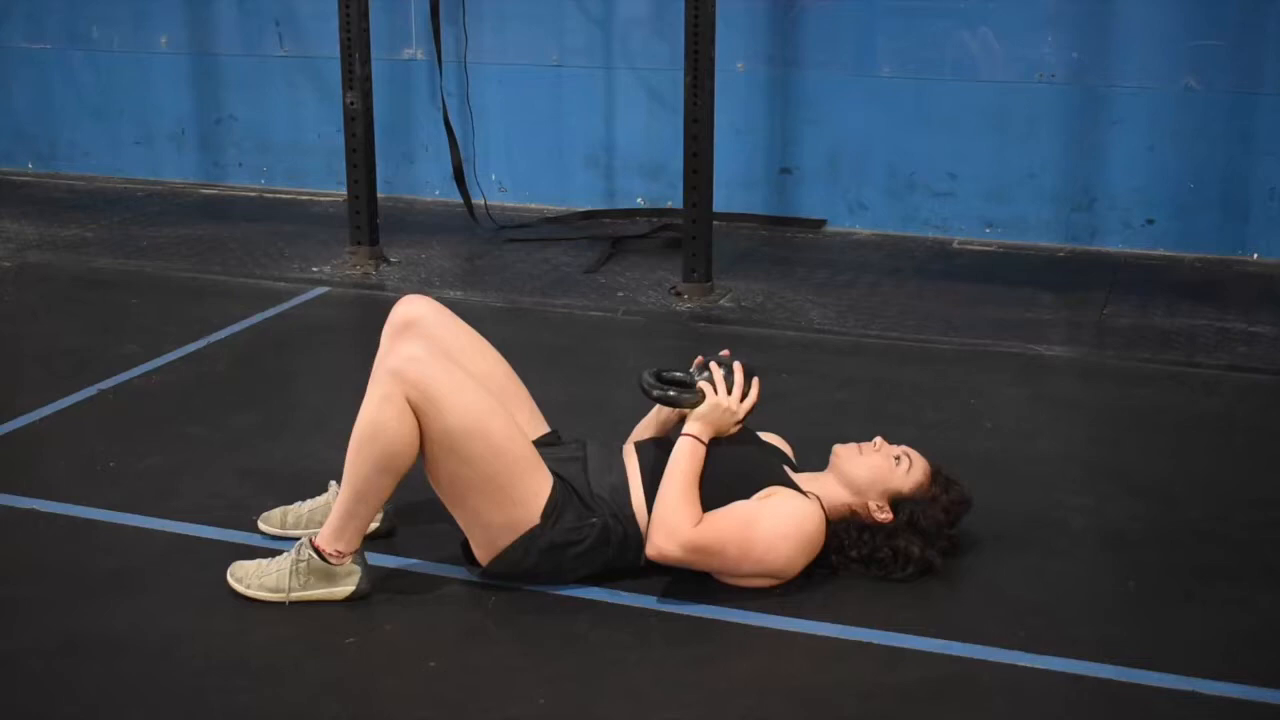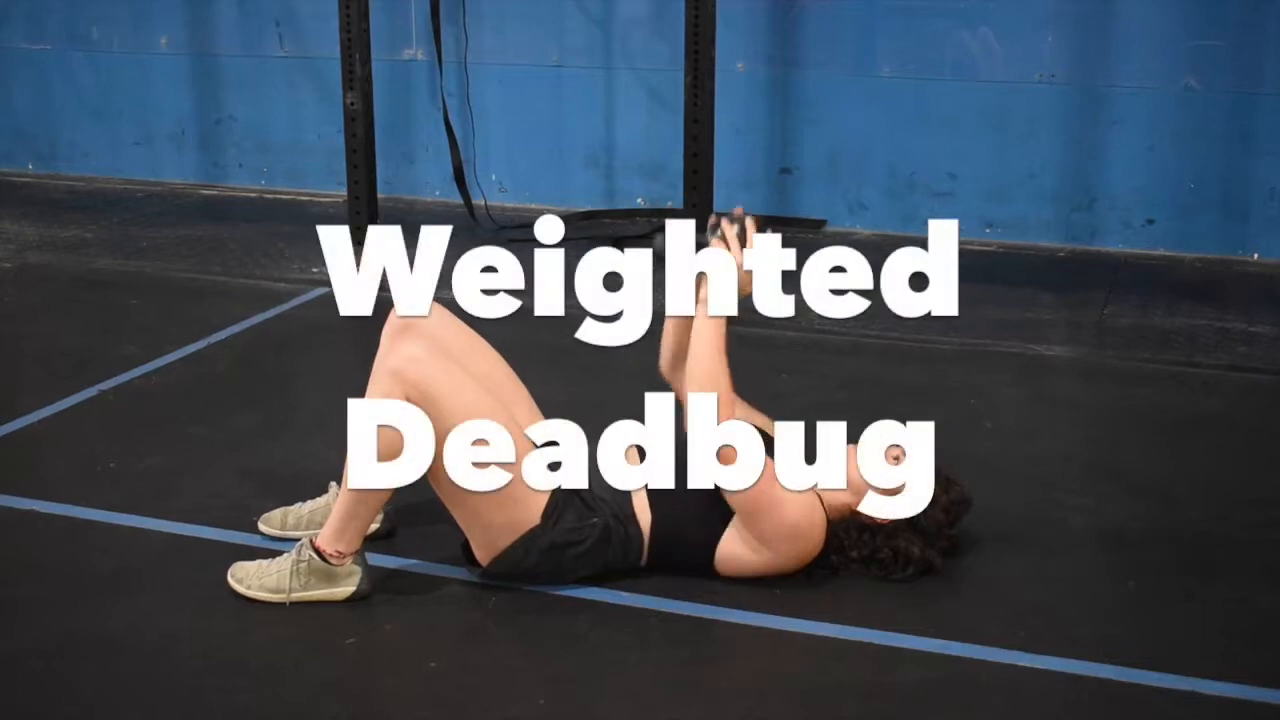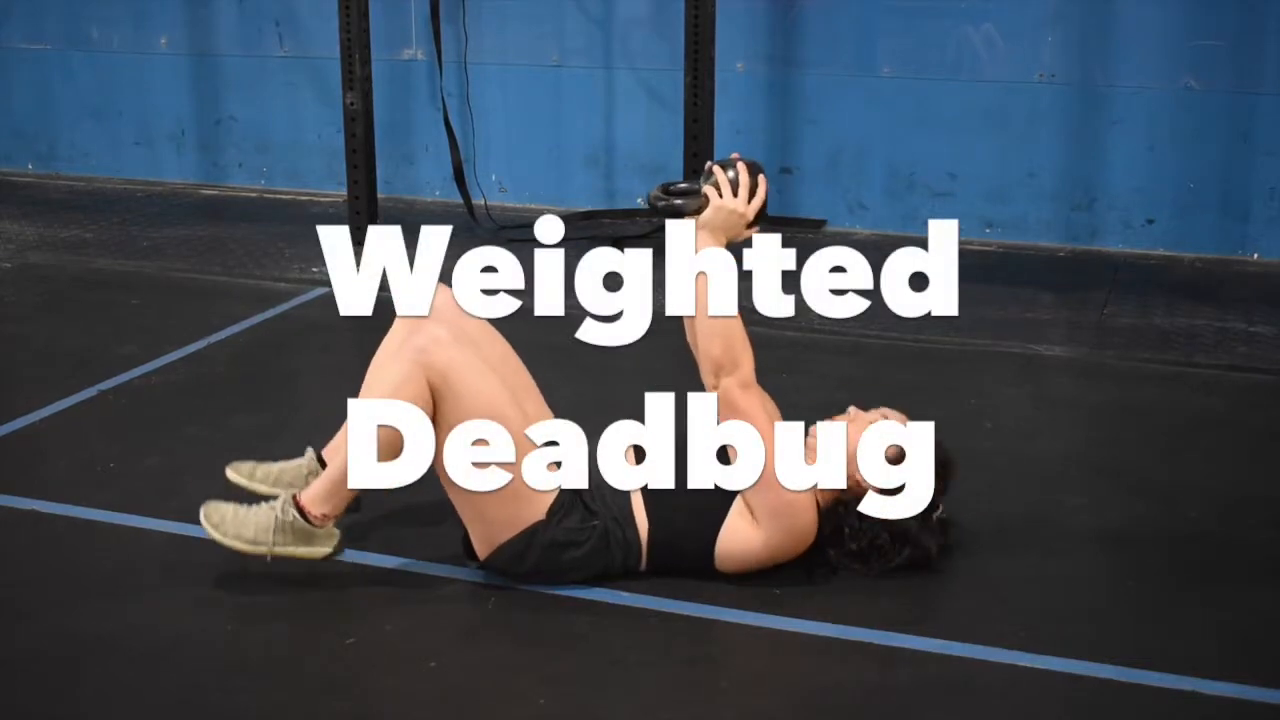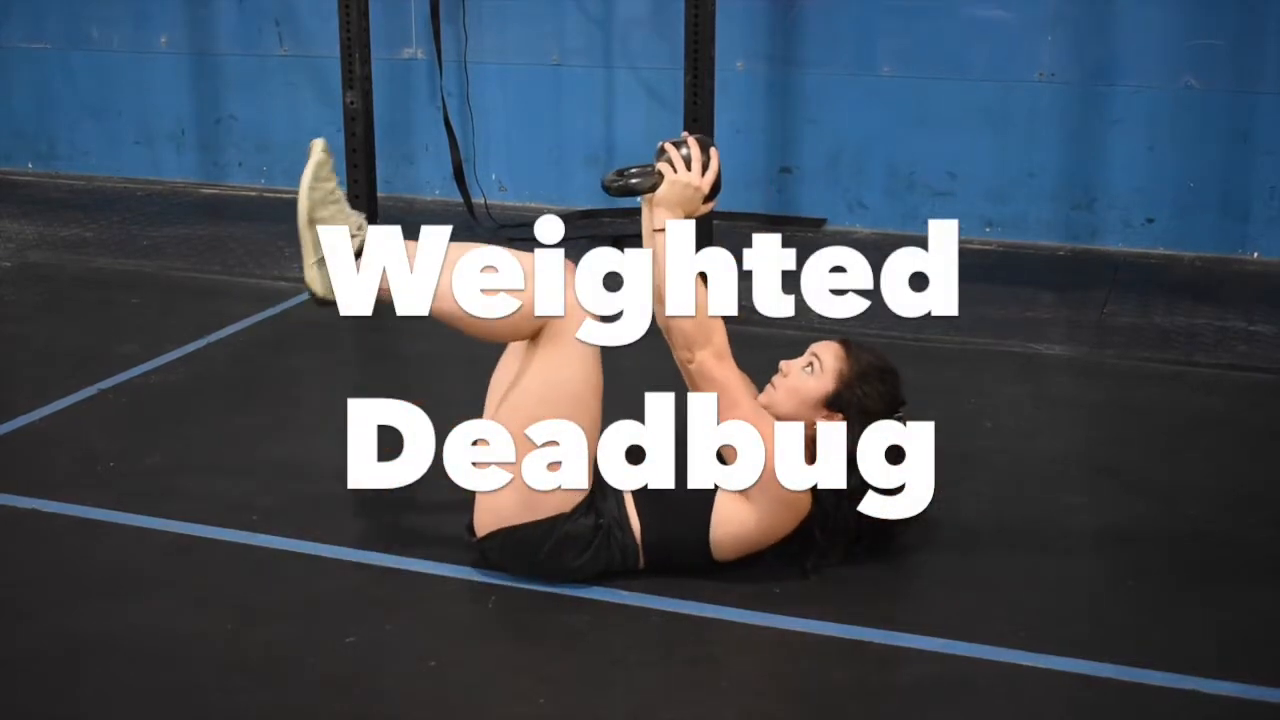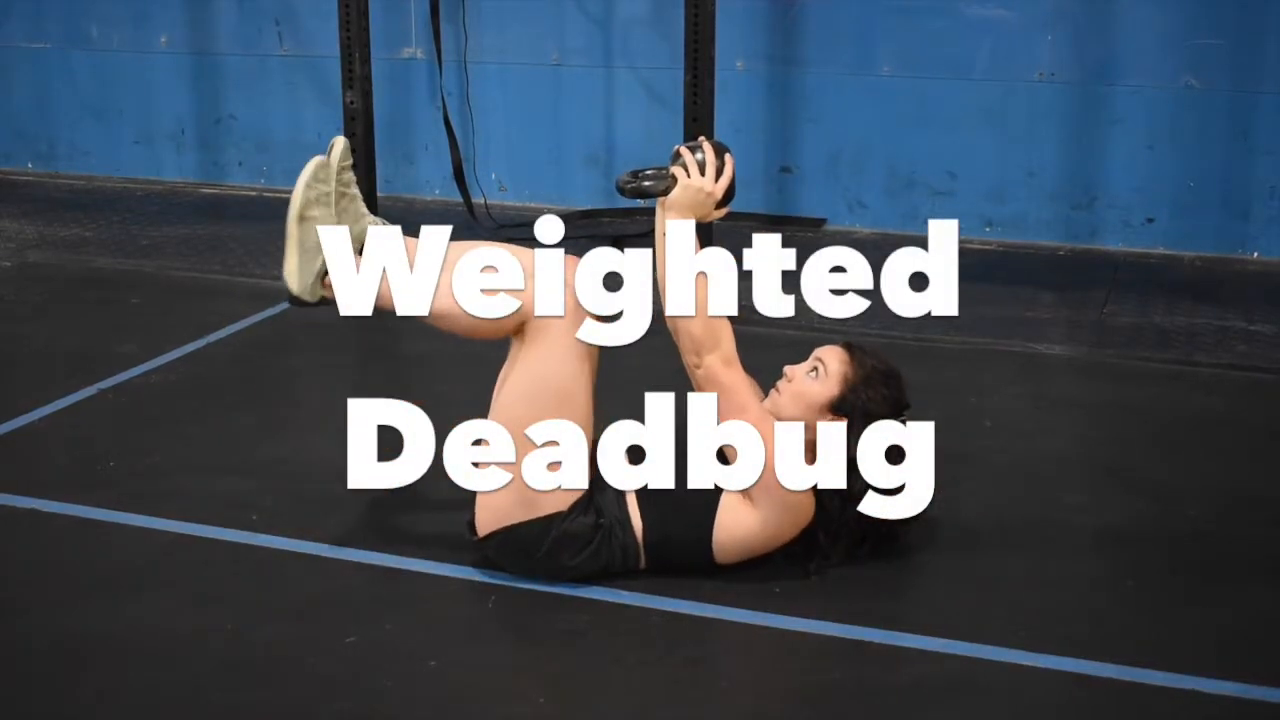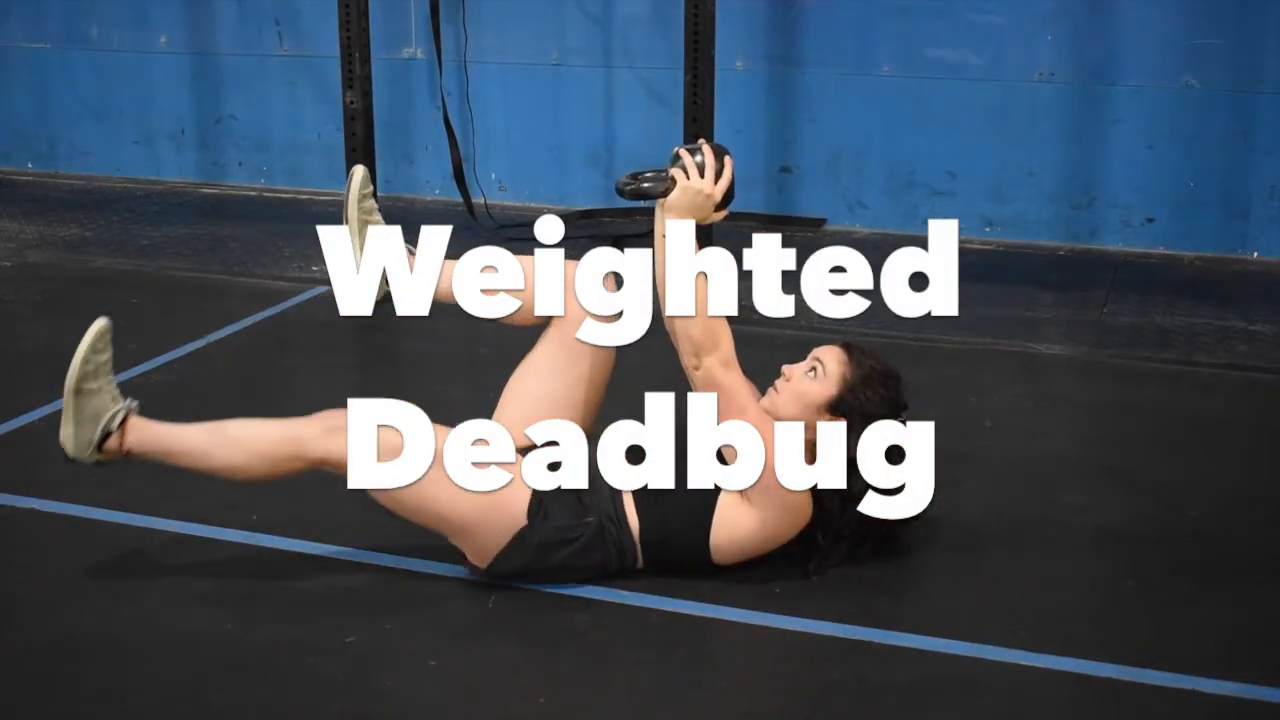
dt=0.7s
person 1, frame 1
left shoulder: (798, 529)
right shoulder: (780, 460)
left elbow: (667, 540)
left wrist: (697, 429)
right wrist: (677, 402)
left hip: (547, 529)
right hip: (559, 460)
left knee: (407, 368)
right knee: (414, 316)
left ankle: (329, 557)
right ankle: (355, 499)
person 1, frame 2
left shoulder: (796, 526)
right shoulder: (782, 452)
right elbow: (675, 373)
left wrist: (714, 298)
right wrist: (696, 281)
left hip: (552, 532)
left knee: (406, 366)
right knee: (414, 319)
left ankle: (331, 558)
right ankle: (355, 498)
person 1, frame 3
left shoulder: (793, 518)
right shoulder: (779, 463)
left elbow: (732, 381)
right elbow: (713, 359)
left wrist: (712, 243)
right wrist: (695, 234)
left hip: (550, 538)
right hip: (565, 487)
left knee: (431, 347)
right knee: (435, 306)
left ankle: (307, 514)
right ankle: (324, 468)
person 1, frame 4
left shoulder: (784, 489)
right shoulder: (766, 440)
left elbow: (700, 356)
right elbow: (687, 332)
left wrist: (667, 219)
right wrist: (659, 217)
left hip: (544, 534)
right hip: (552, 505)
left knee: (560, 297)
right knee: (553, 283)
right ankle: (362, 253)
person 1, frame 5
left shoulder: (787, 494)
right shoulder: (769, 453)
left elbow: (709, 362)
right elbow: (702, 350)
left wrist: (677, 221)
right wrist: (670, 219)
left hip: (551, 533)
right hip: (570, 498)
left knee: (543, 294)
right knee: (561, 279)
left ankle: (334, 276)
right ankle: (372, 251)
person 1, frame 6
left shoulder: (784, 497)
right shoulder: (761, 446)
left elbow: (708, 362)
right elbow: (704, 354)
left wrist: (680, 224)
right wrist: (675, 225)
left hip: (544, 531)
right hip: (544, 476)
left knee: (330, 432)
left ankle: (119, 431)
right ankle: (398, 266)
